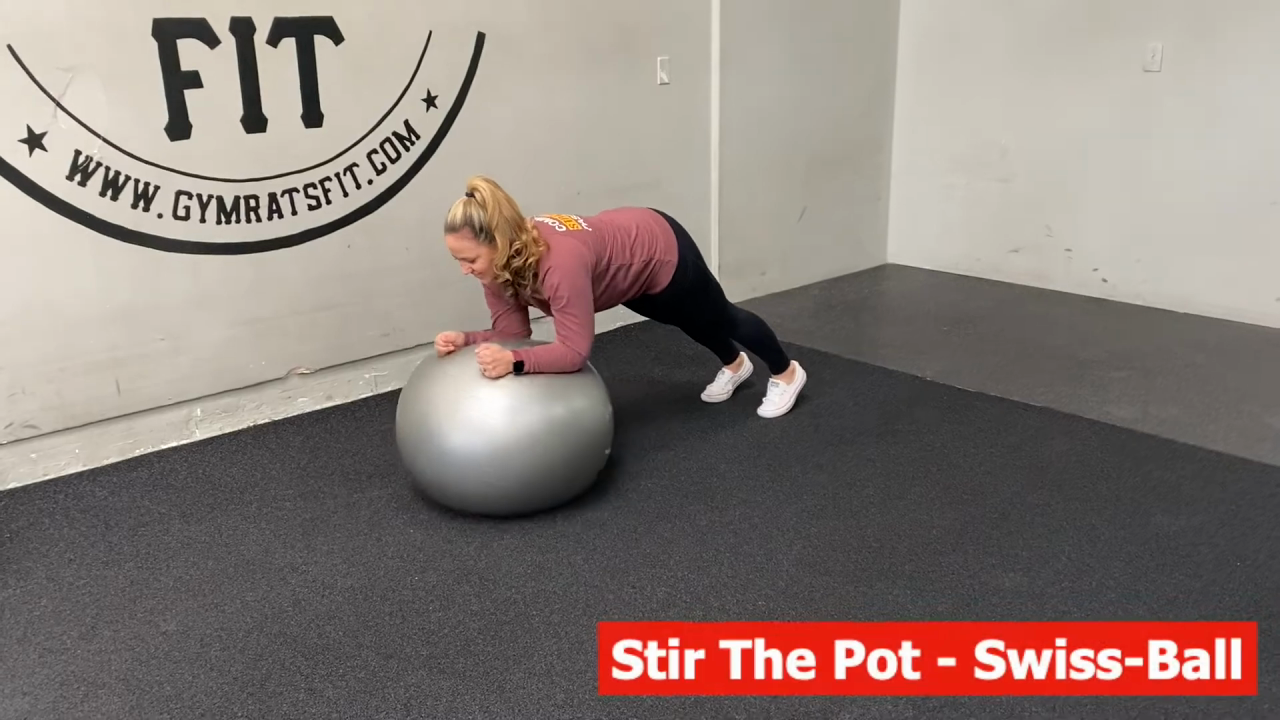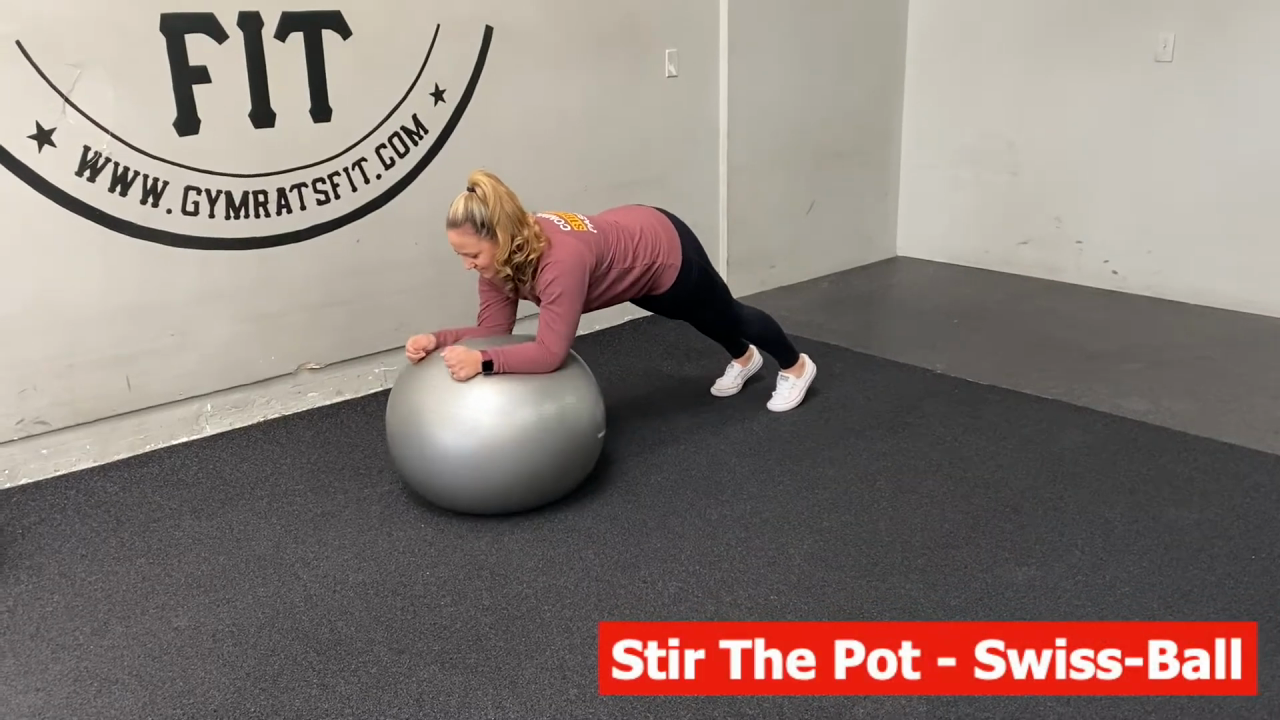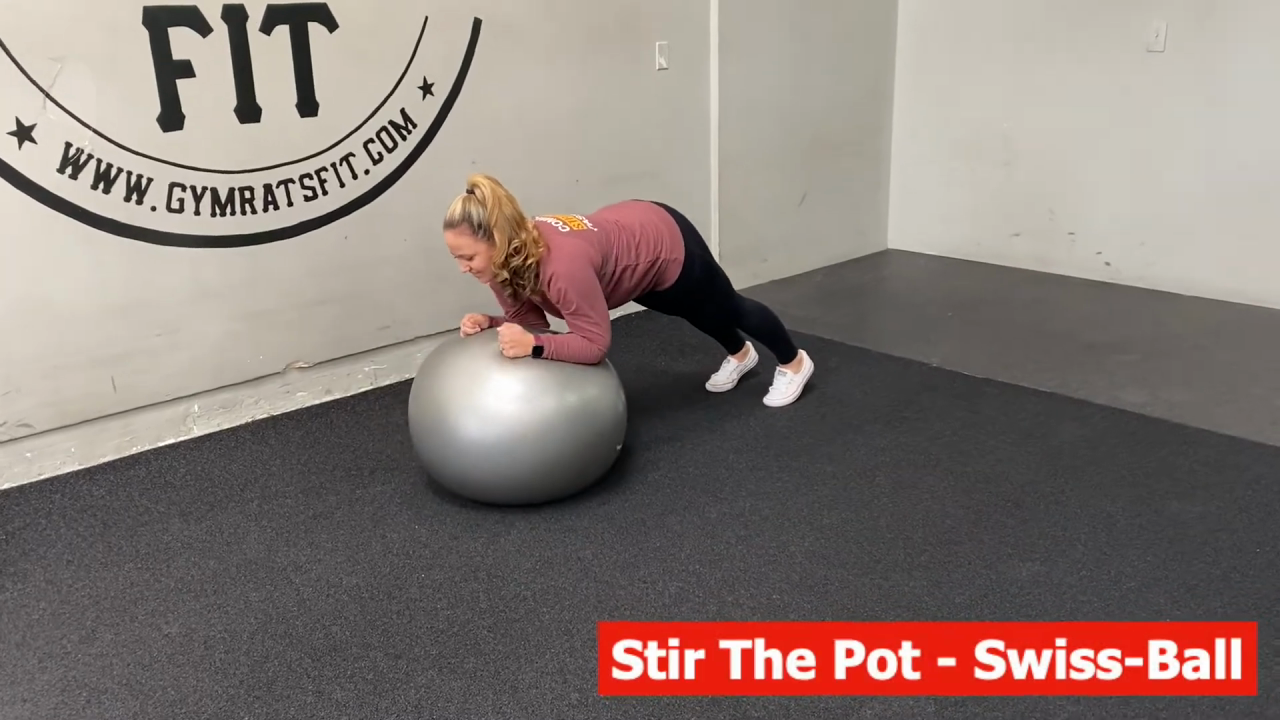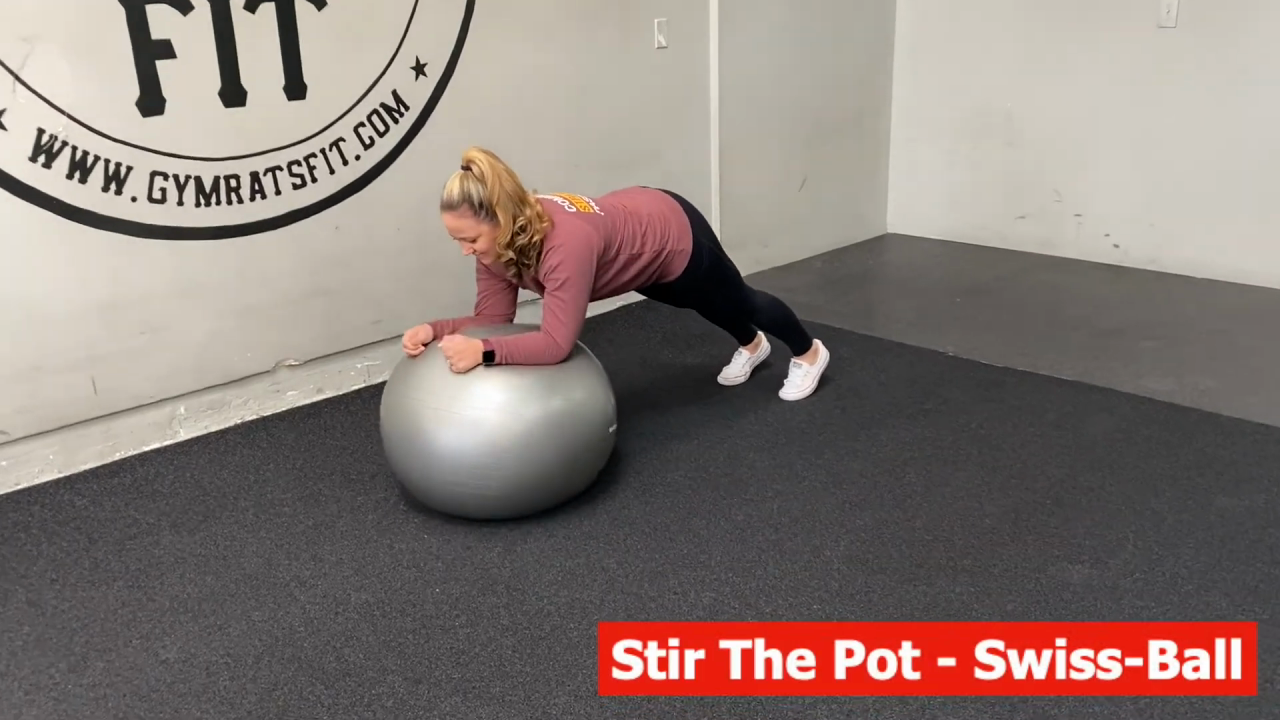
dt=1s
person 1, frame 1
left shoulder: (561, 262)
right shoulder: (498, 260)
left elbow: (575, 349)
right elbow: (511, 332)
left wrist: (513, 360)
right wrist: (466, 339)
left hip: (661, 253)
right hip: (623, 235)
left knee: (717, 317)
right knee: (685, 320)
left ankle: (786, 373)
right ankle: (734, 365)
person 1, frame 2
left shoulder: (562, 260)
right shoulder: (498, 254)
left elbow: (551, 352)
right elbow: (492, 328)
left wrist: (481, 362)
right wrist: (438, 339)
left hip: (666, 254)
right hip: (628, 235)
left knee: (724, 314)
right knee: (700, 316)
left ankle: (795, 366)
right ankle: (744, 358)
person 1, frame 3
left shoulder: (563, 264)
right shoulder: (502, 258)
left elbow: (595, 343)
right elbow: (528, 321)
left wrist: (532, 344)
right wrist: (488, 322)
left hip: (668, 248)
right hip: (628, 228)
left knee: (725, 307)
right knee: (696, 310)
left ankle: (794, 362)
right ankle: (740, 354)
person 1, frame 4
left shoulder: (567, 242)
right shoulder: (498, 236)
left elbow: (556, 343)
right elbow: (491, 317)
left wrist: (482, 351)
right wrist: (436, 329)
left hip: (674, 238)
right hip: (633, 219)
left knee: (737, 300)
right knee: (709, 304)
left ankle: (808, 353)
right ankle: (752, 346)
